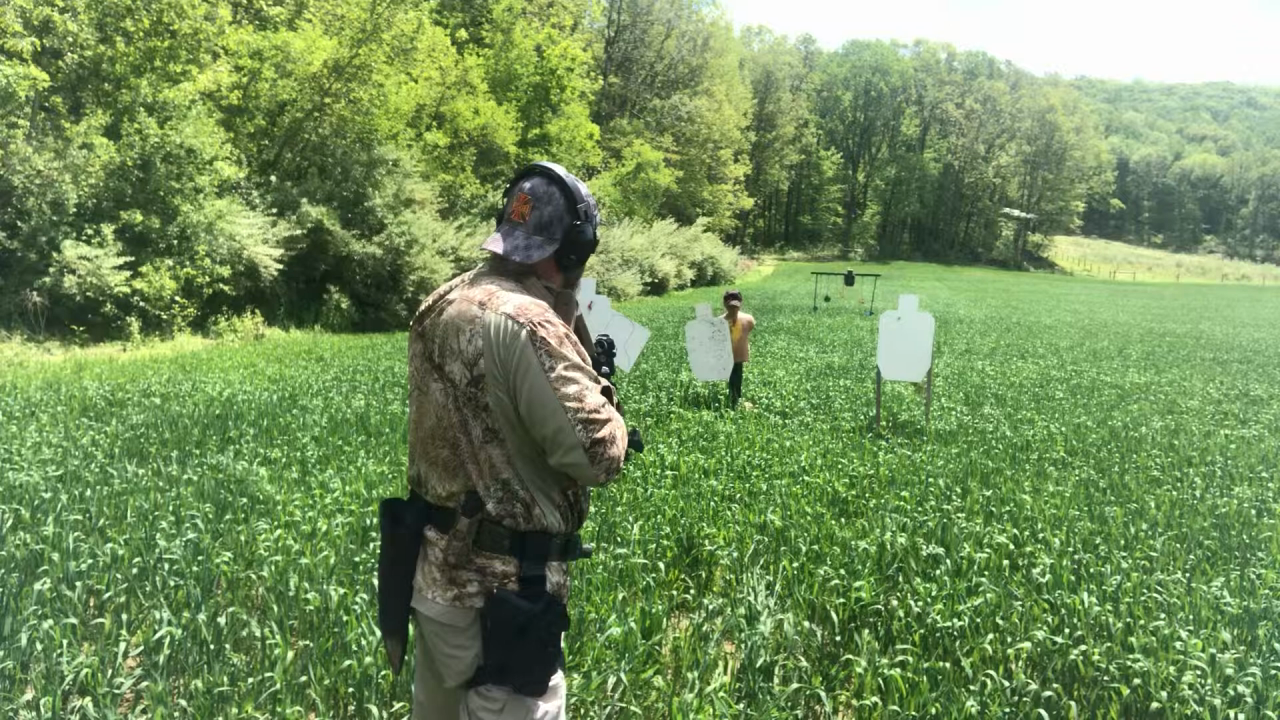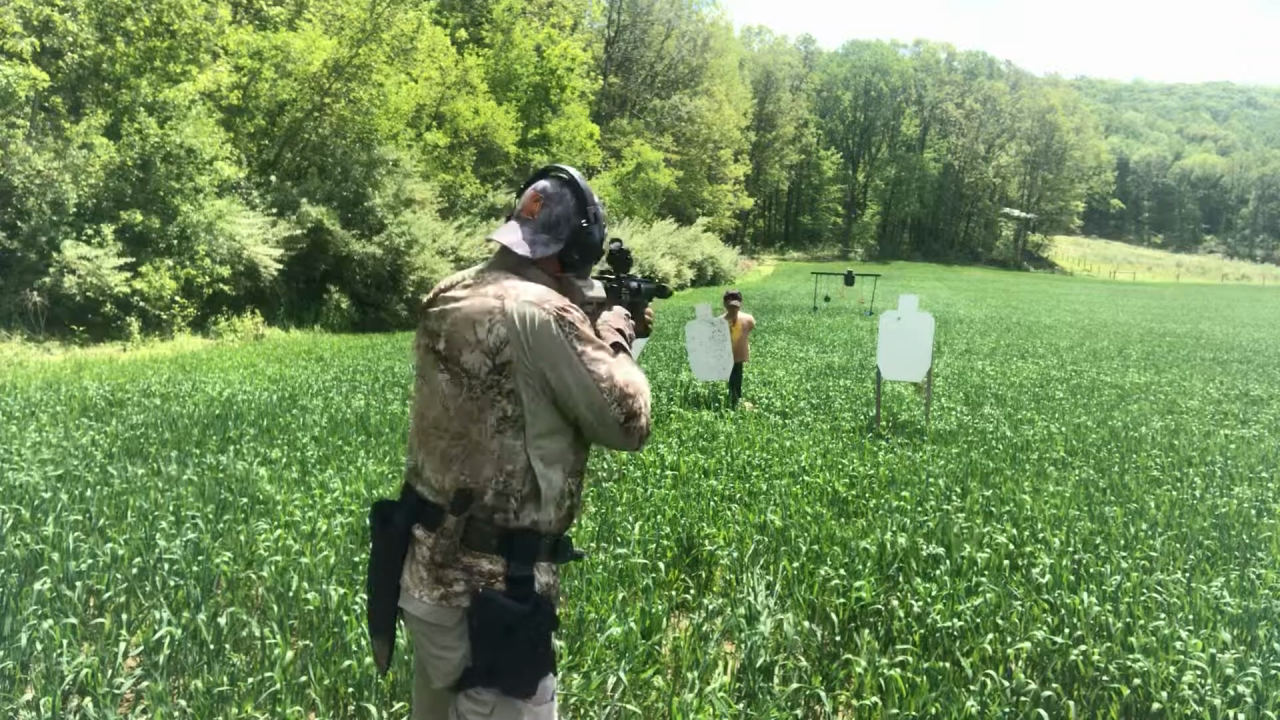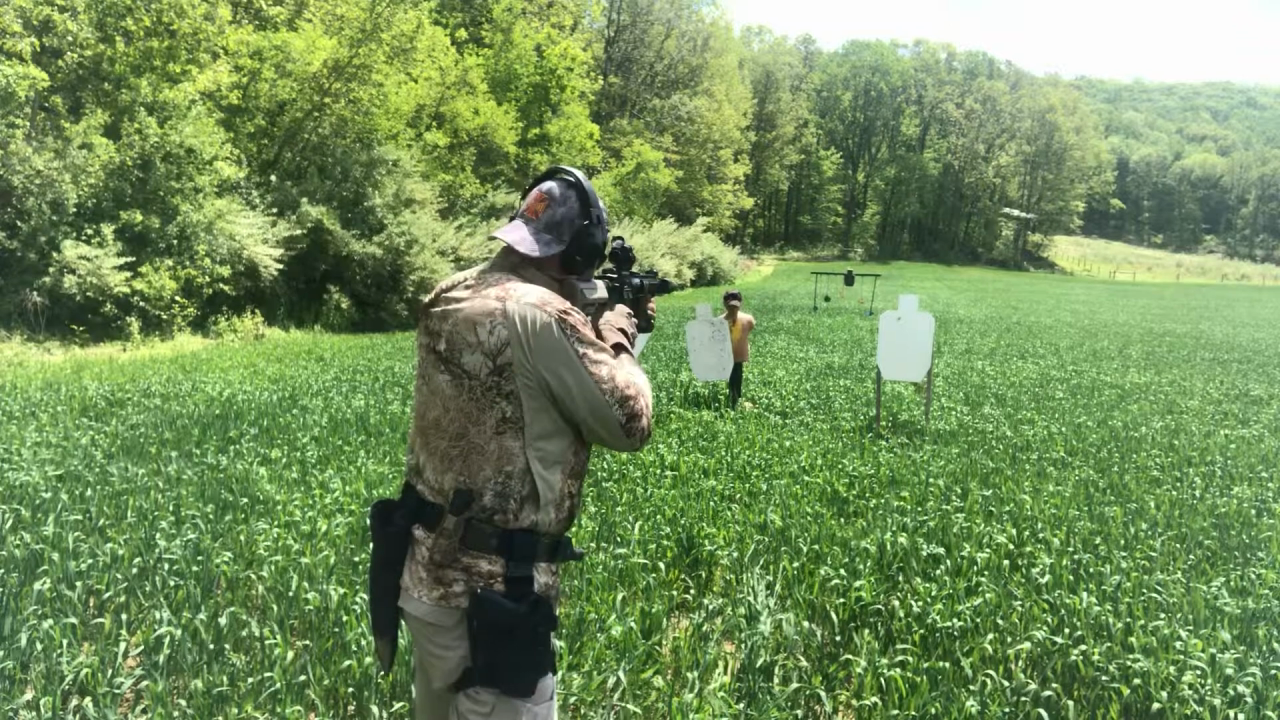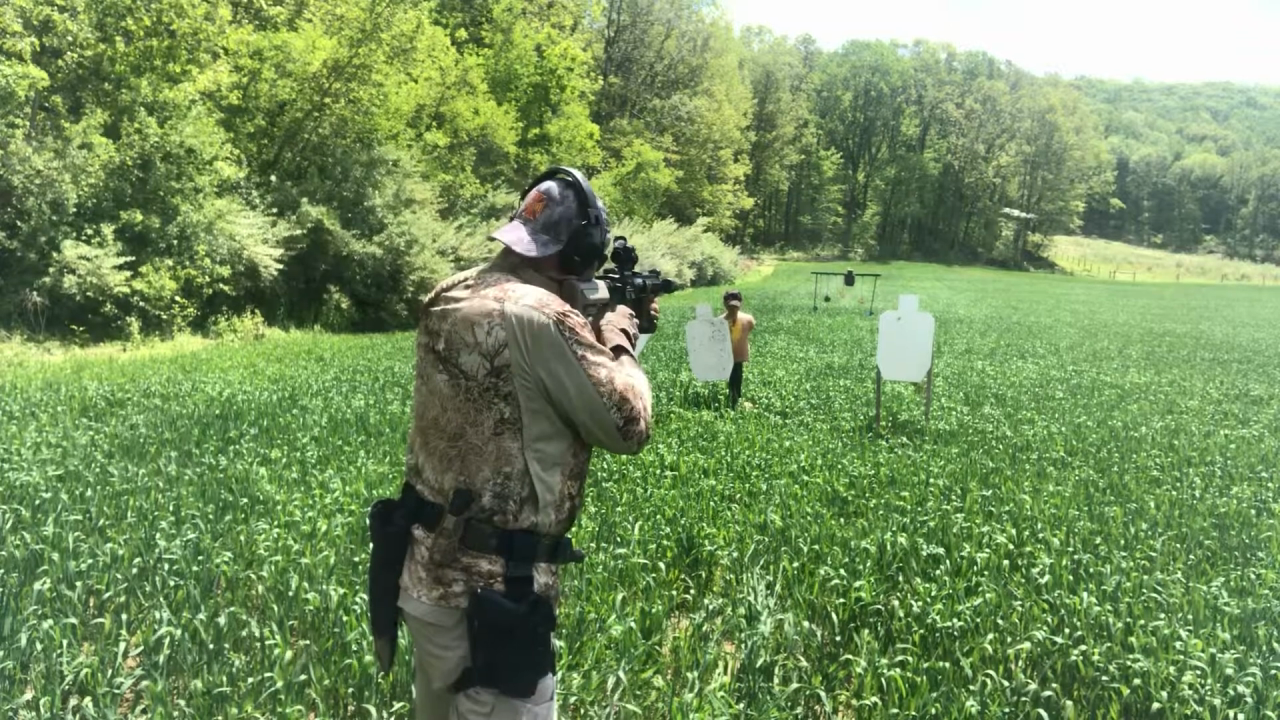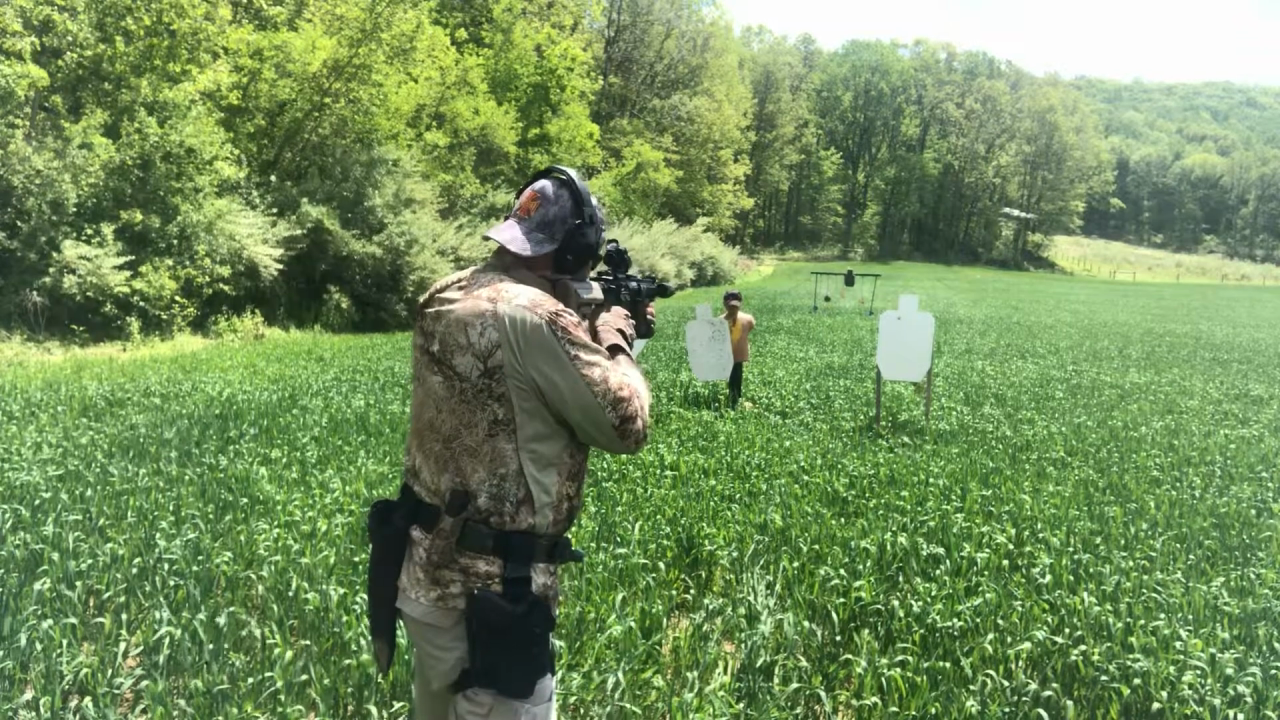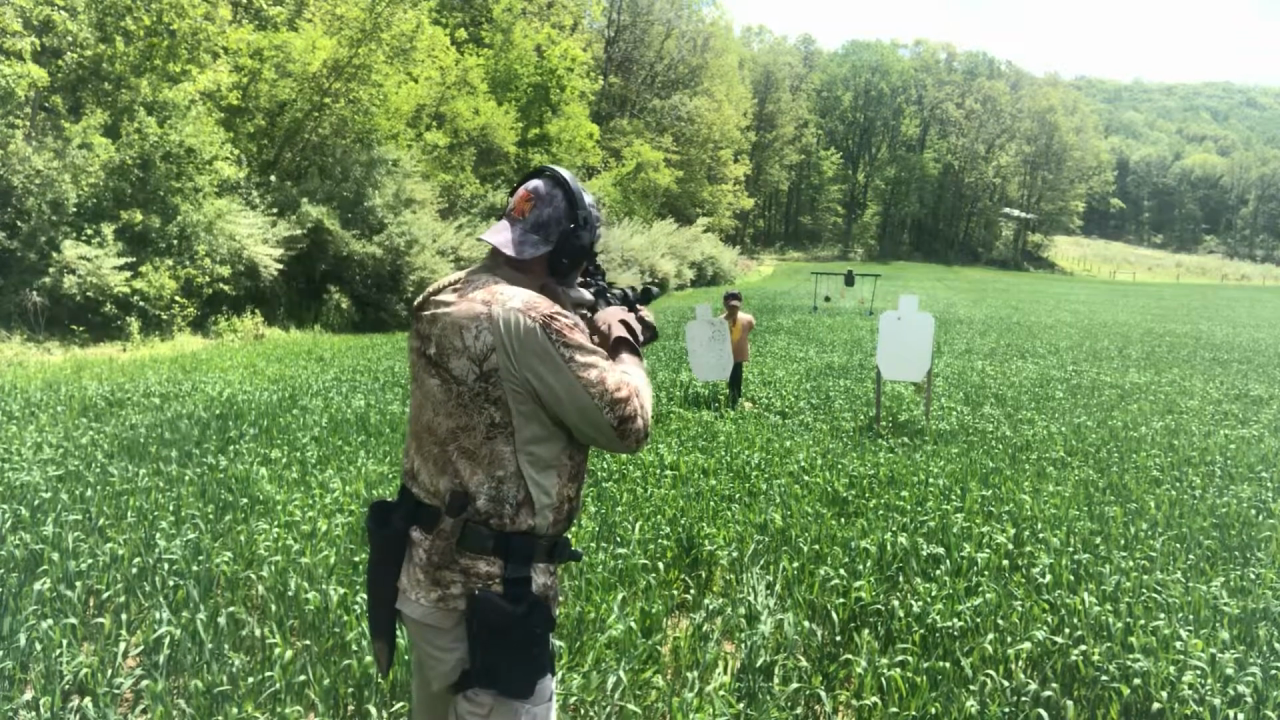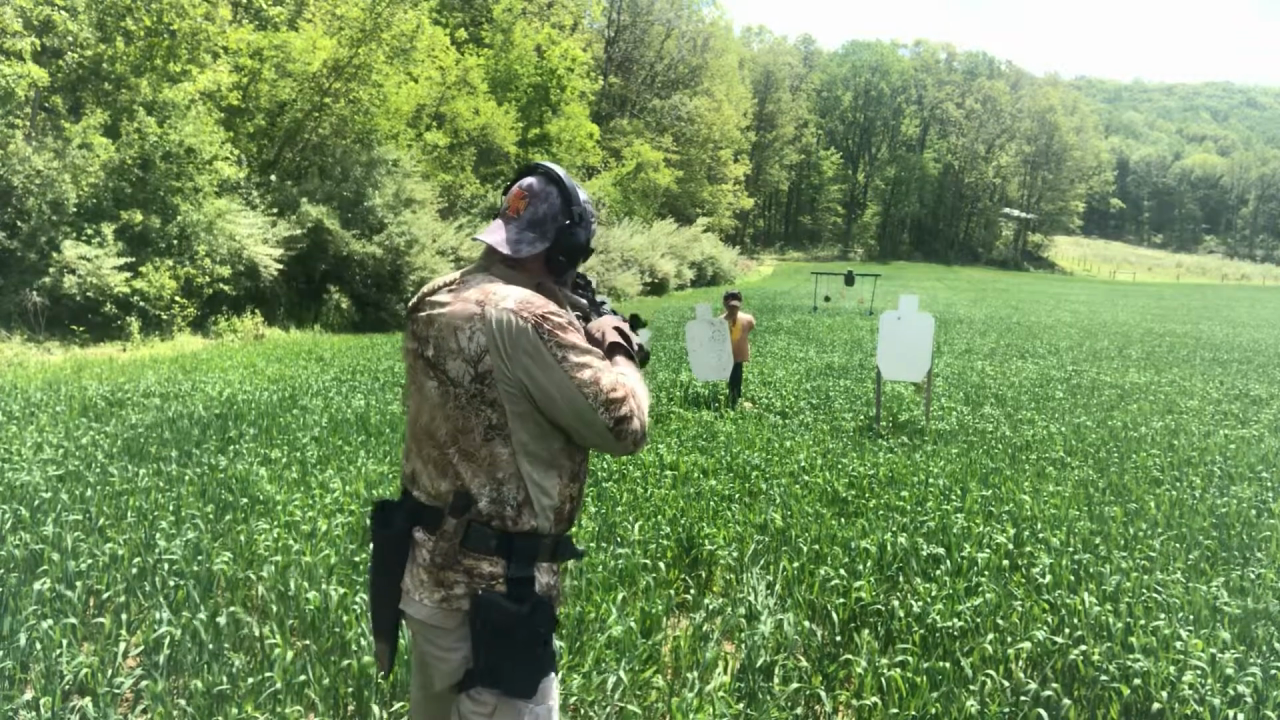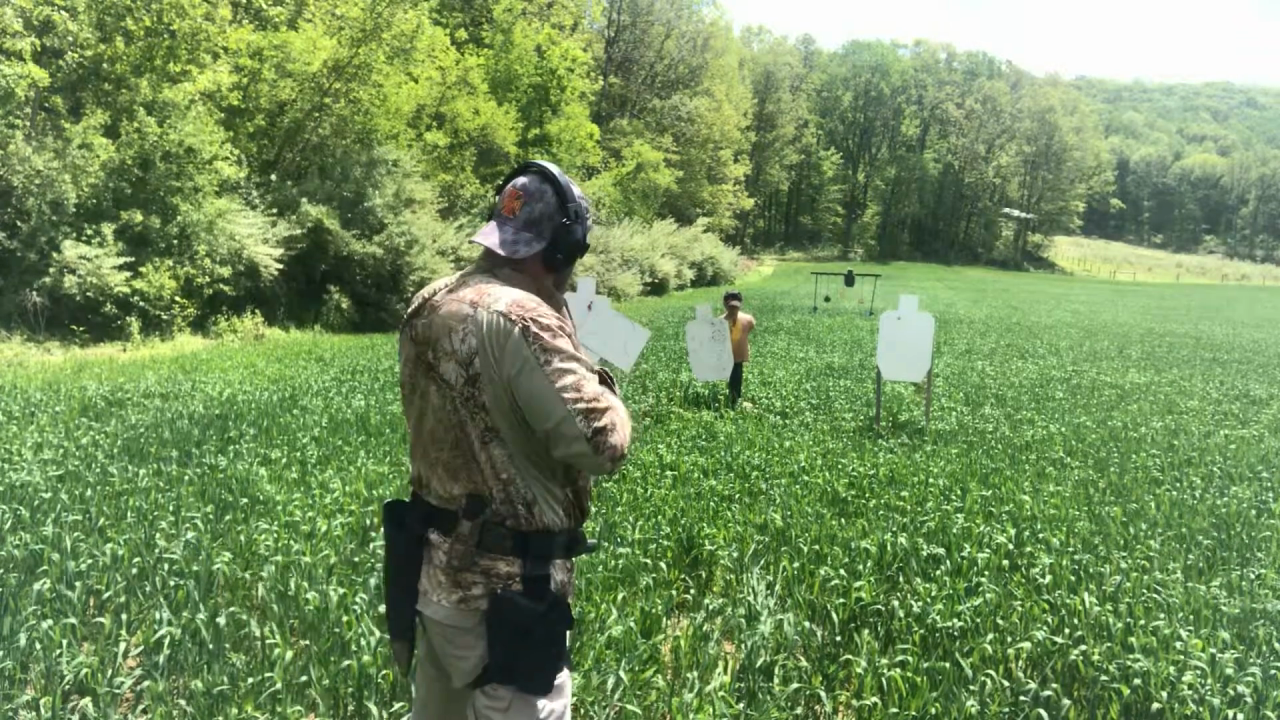
dt=0.3s
person 1, frame 1
left shoulder: (442, 303)
right shoulder: (528, 323)
right elbow: (594, 454)
left wrist: (569, 367)
right wrist: (599, 392)
left hip: (436, 572)
right hip: (501, 589)
person 1, frame 2
left shoulder: (446, 298)
right shoulder: (541, 315)
right elbow: (626, 423)
left wrist: (592, 323)
right wrist: (615, 334)
left hip: (425, 570)
right hip: (490, 585)
person 1, frame 3
left shoulder: (447, 299)
right shoulder: (543, 318)
right elbow: (628, 423)
left wrist: (592, 327)
right wrist: (616, 332)
left hip: (426, 570)
right hip: (491, 587)
person 1, frame 4
left shoulder: (447, 298)
right shoulder: (542, 318)
right elbow: (628, 426)
left wrist: (592, 330)
right wrist: (618, 337)
left hip: (427, 569)
right hip: (491, 585)
person 1, frame 5
left shoulder: (443, 298)
right shoulder: (535, 319)
right elbow: (625, 425)
left wrist: (587, 331)
right wrist: (614, 339)
left hip: (425, 569)
right hip: (490, 587)
person 1, frame 6
left shoulder: (438, 301)
right shoulder: (532, 322)
right elbow: (626, 424)
left wrist: (588, 337)
right wrist: (622, 344)
left hip: (425, 570)
right hip: (490, 586)
person 1, frame 7
left shoulder: (433, 302)
right shoulder: (528, 321)
right elbow: (623, 426)
left wrist: (581, 342)
right wrist: (615, 350)
left hip: (427, 568)
right hip: (492, 584)
person 1, frame 8
left shoulder: (430, 304)
right shoulder: (521, 321)
right elbow: (599, 445)
right wrist: (601, 388)
left hip: (437, 567)
right hip: (506, 583)
